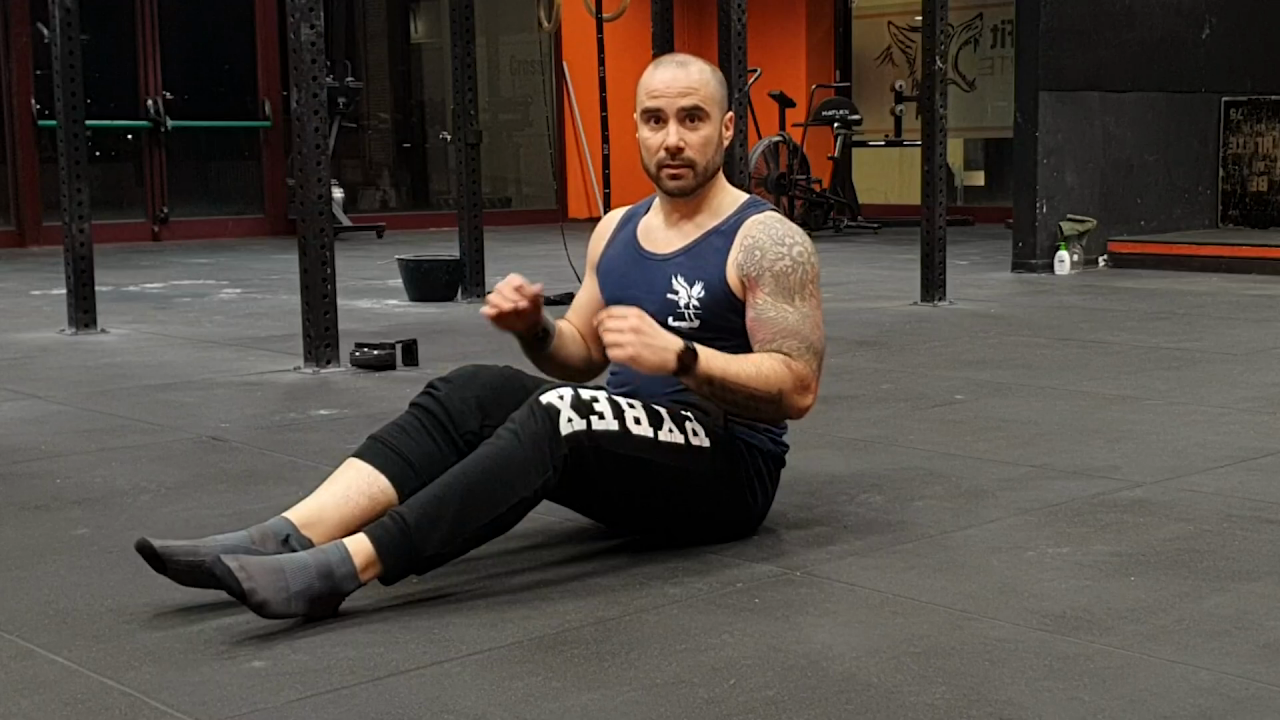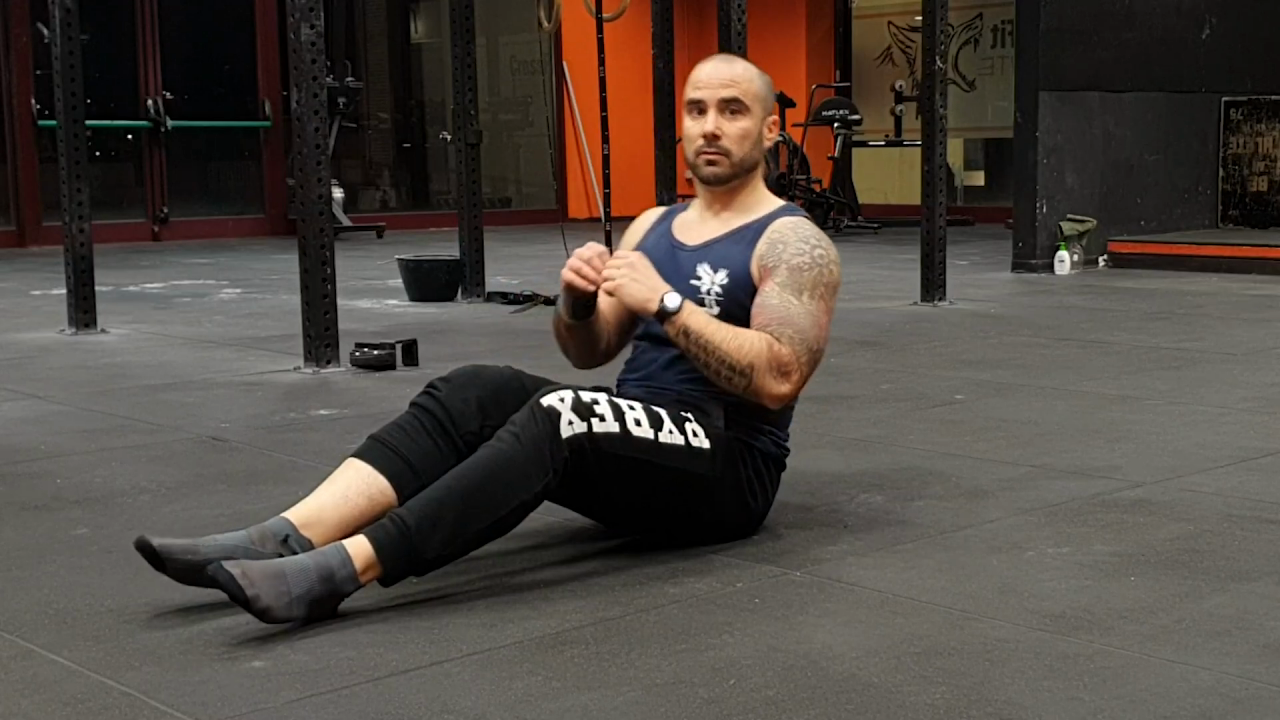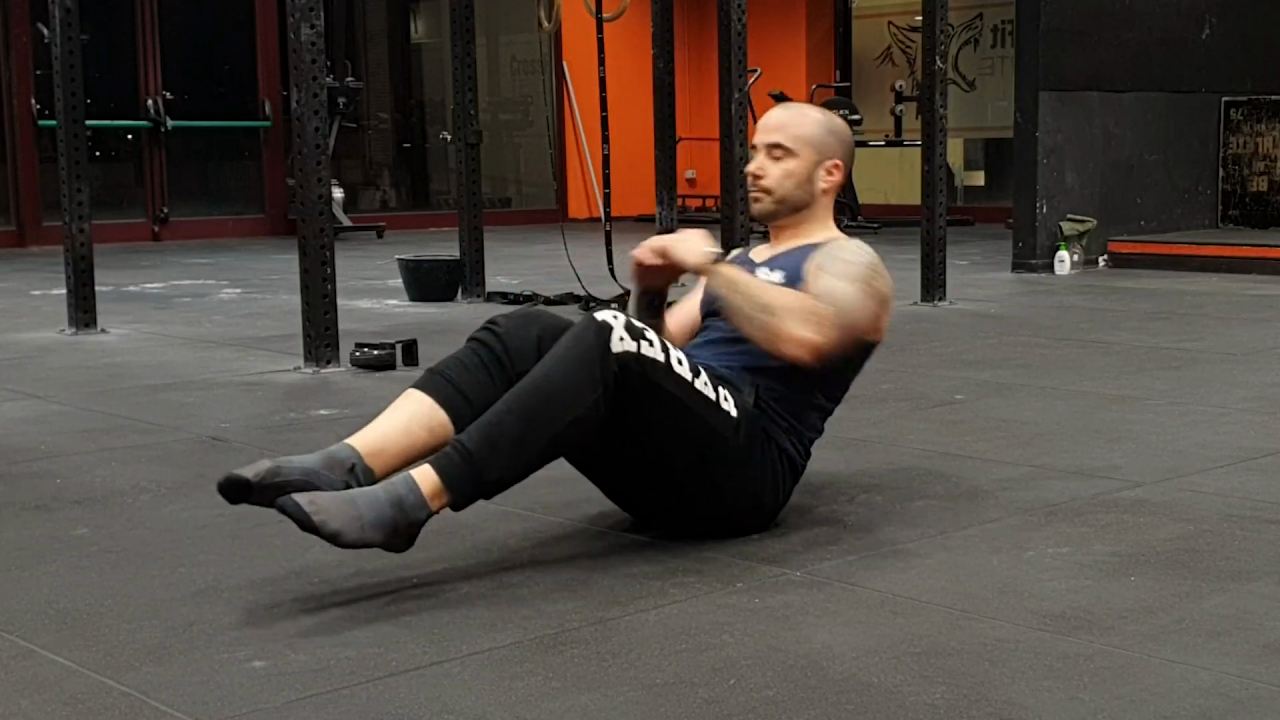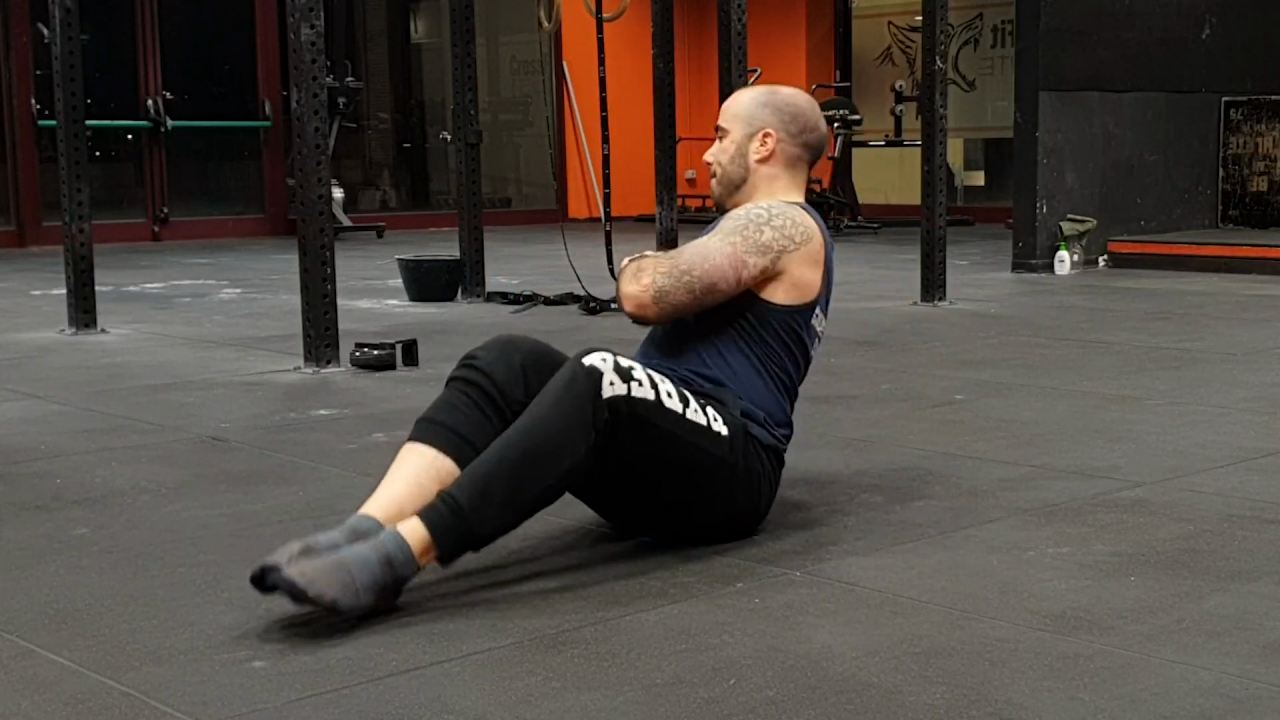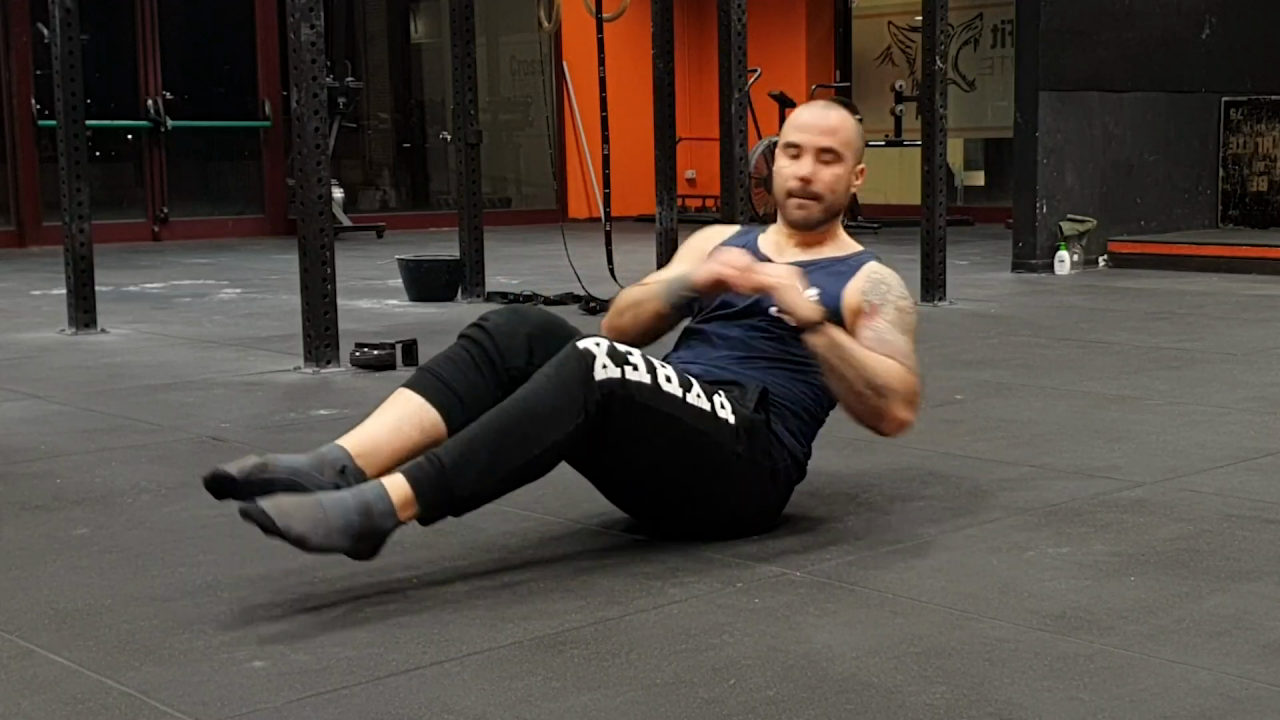
dt=1s
person 1, frame 1
left shoulder: (767, 242)
right shoulder: (617, 230)
left elbow: (796, 390)
right elbow: (579, 364)
left wrist: (679, 358)
right wrist: (532, 327)
left hip: (723, 472)
right hip: (627, 451)
left knee: (559, 418)
right knee: (475, 392)
left ankle: (342, 566)
right ankle: (283, 539)
person 1, frame 2
left shoulder: (795, 245)
right shoulder: (654, 226)
left elbow: (775, 380)
right elbow: (588, 350)
left wrist: (662, 302)
right wrist: (578, 296)
left hip: (725, 470)
right hip: (635, 440)
left knee: (559, 419)
right knee: (476, 392)
left ankle: (338, 569)
right ankle: (281, 540)
person 1, frame 3
left shoulder: (848, 264)
right shoulder: (741, 255)
left elbow: (801, 340)
right elbow: (655, 353)
left wrist: (717, 271)
right wrist: (653, 281)
left hip: (743, 468)
right hip: (662, 455)
left knee: (608, 340)
right knee: (526, 335)
left ankle: (406, 502)
right ankle: (341, 468)
person 1, frame 4
left shoulder: (778, 225)
right shoulder: (757, 235)
left elbow: (643, 297)
left wrist: (641, 265)
right wrist: (657, 273)
left hip: (726, 468)
right hip: (648, 453)
left knee: (600, 377)
right knee: (510, 363)
left ankle: (400, 551)
right ankle: (366, 532)
person 1, frame 5
left shoulder: (871, 284)
right shoulder: (724, 243)
left elbow: (895, 412)
right elbow: (619, 325)
left wrist: (805, 314)
right wrist: (694, 281)
left hip: (741, 465)
right hip: (657, 444)
left knee: (595, 367)
right knee: (519, 332)
left ankle: (377, 507)
right ankle: (337, 467)
